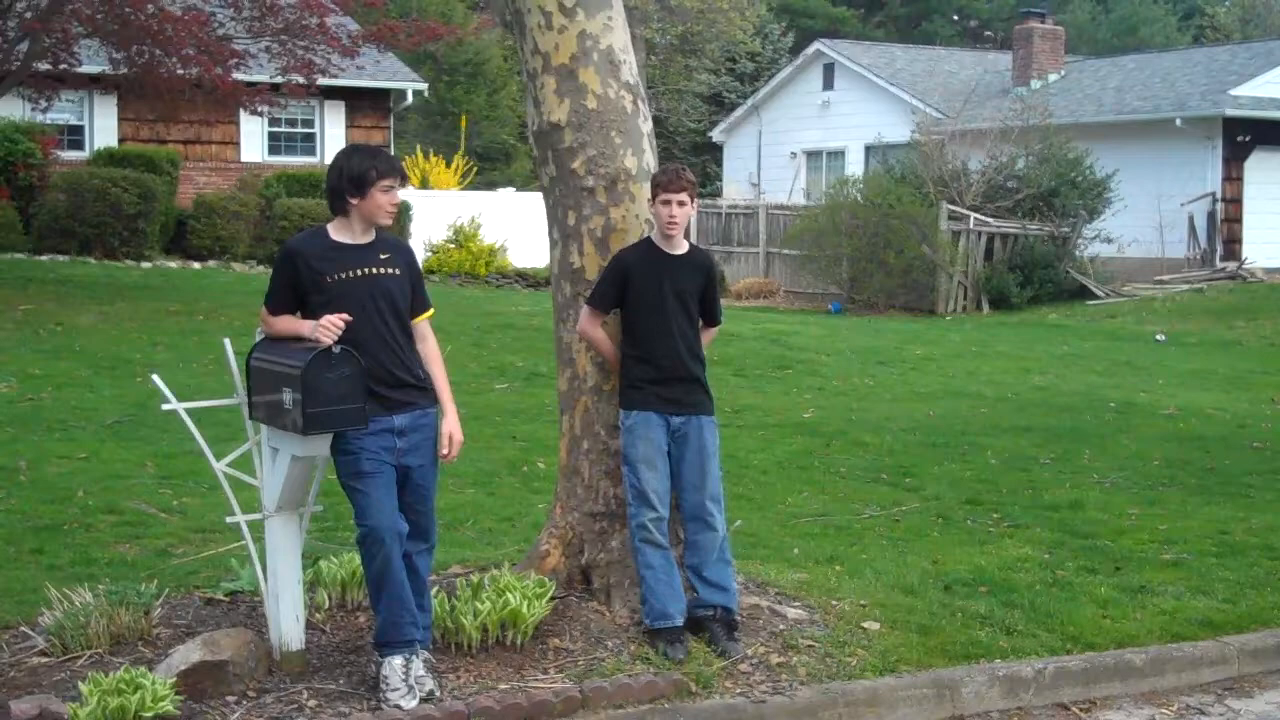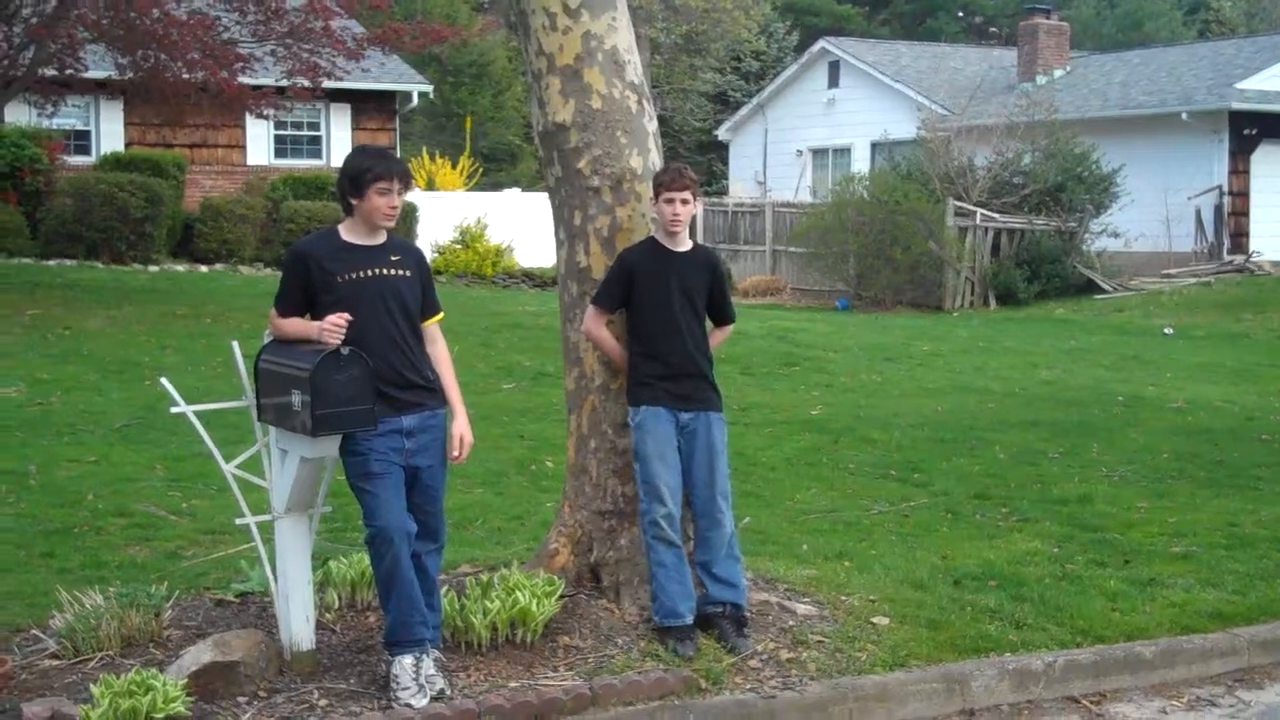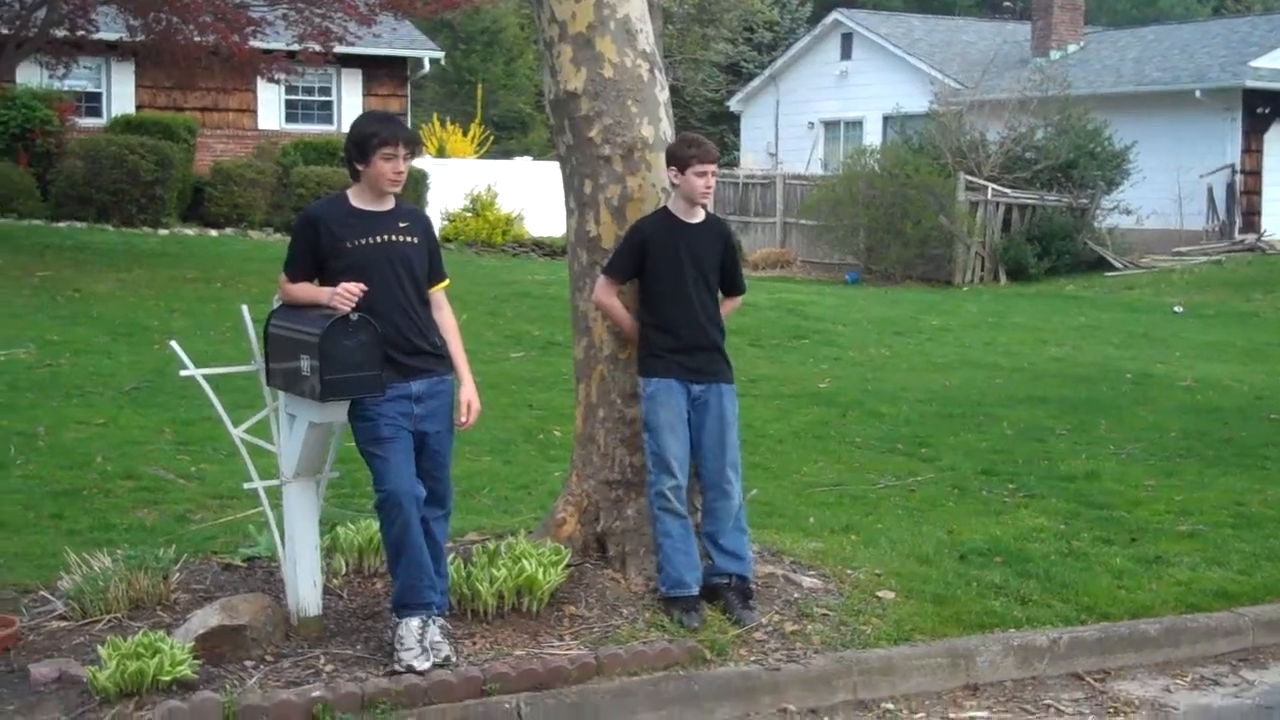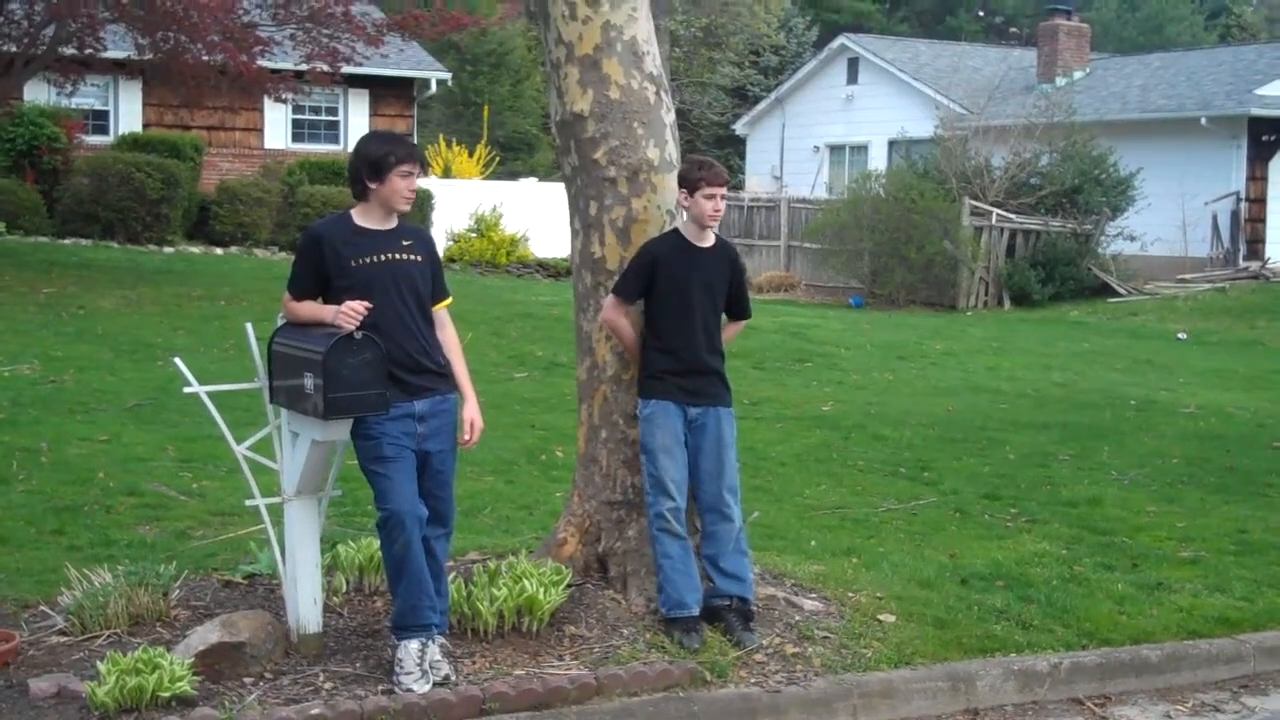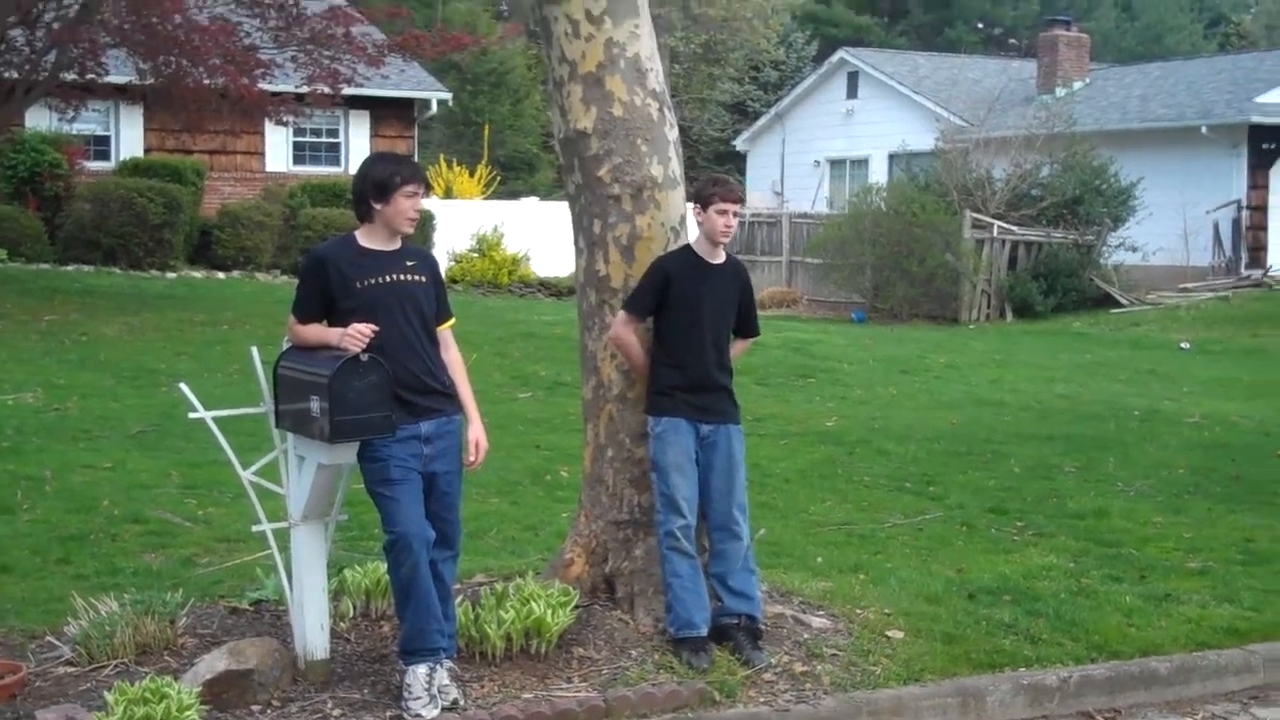
dt=0.5s
person 1, frame 1
left shoulder: (399, 253)
right shoulder: (302, 253)
left elbow: (422, 334)
right elbow: (271, 320)
left wrist: (448, 410)
right wrist: (311, 326)
left hip: (417, 416)
right hip: (359, 424)
left knee: (418, 535)
right knee: (382, 532)
left ankle: (414, 647)
right ankle: (399, 650)
person 1, frame 2
left shoulder: (409, 256)
right shoulder: (312, 254)
left elbow: (432, 338)
right elbow: (280, 322)
left wrist: (459, 413)
right wrist: (317, 328)
left hip: (426, 418)
right hip: (367, 425)
left knee: (427, 535)
right knee: (390, 532)
left ankle: (424, 646)
right ankle: (410, 650)
person 1, frame 3
left shoulder: (416, 222)
right shoulder: (321, 220)
right elbow: (289, 288)
left wrist: (466, 379)
right wrist: (329, 295)
left hip: (434, 383)
right hip: (376, 389)
left knee: (434, 501)
right knee: (400, 496)
left ankle: (431, 613)
right ankle: (416, 613)
person 1, frame 4
left shoulder: (419, 241)
right shoulder: (326, 238)
right elbow: (293, 307)
left wrist: (468, 397)
right wrist: (332, 313)
left hip: (437, 401)
right hip: (379, 409)
left knee: (436, 520)
right knee: (402, 516)
left ankle: (430, 632)
right ankle: (415, 635)
person 1, frame 5
left shoulder: (422, 260)
right shoulder: (330, 259)
right elbow: (299, 328)
left wrist: (474, 417)
right wrist: (340, 333)
left hip: (441, 424)
right hip: (386, 430)
left knee: (444, 543)
right knee: (409, 541)
left ankle: (438, 655)
right ankle: (425, 659)
person 2, frame 1
left shoulder: (702, 265)
right shoulder: (629, 261)
right elbow: (588, 324)
left wrist: (681, 361)
right wrist: (631, 366)
left hip: (694, 405)
right hip: (643, 407)
left knee: (706, 512)
right knee: (650, 516)
left ankle: (714, 609)
right ankle: (664, 618)
person 2, frame 2
left shoulder: (707, 263)
right shoulder: (633, 260)
left elbow: (724, 325)
right elbow: (593, 324)
left wrist: (691, 360)
right wrist: (637, 367)
left hip: (703, 401)
right hip: (652, 404)
left knee: (714, 508)
right knee: (663, 513)
left ankle: (725, 606)
right ankle: (675, 617)
person 2, frame 3
left shoulder: (719, 232)
right shoulder: (647, 231)
right elbow: (603, 294)
left wrist: (703, 330)
right wrist: (647, 337)
left hip: (714, 372)
right hip: (663, 375)
left knee: (724, 480)
right knee: (670, 484)
left ankle: (731, 578)
right ankle: (681, 587)
person 2, frame 4
left shoulder: (727, 257)
right shoulder: (657, 252)
right elbow: (612, 313)
left wrist: (703, 352)
right wrist: (653, 360)
left hip: (713, 396)
right hip: (662, 397)
left knee: (723, 502)
right knee: (668, 505)
left ankle: (731, 599)
right ankle: (681, 608)
person 2, frame 5
left shoulder: (737, 275)
right shoulder: (669, 267)
right elbow: (622, 329)
left wrist: (711, 370)
right wrist: (658, 378)
left hip: (722, 413)
right hip: (673, 414)
left knee: (731, 521)
right knee: (679, 523)
left ankle: (739, 619)
right ankle: (689, 628)
